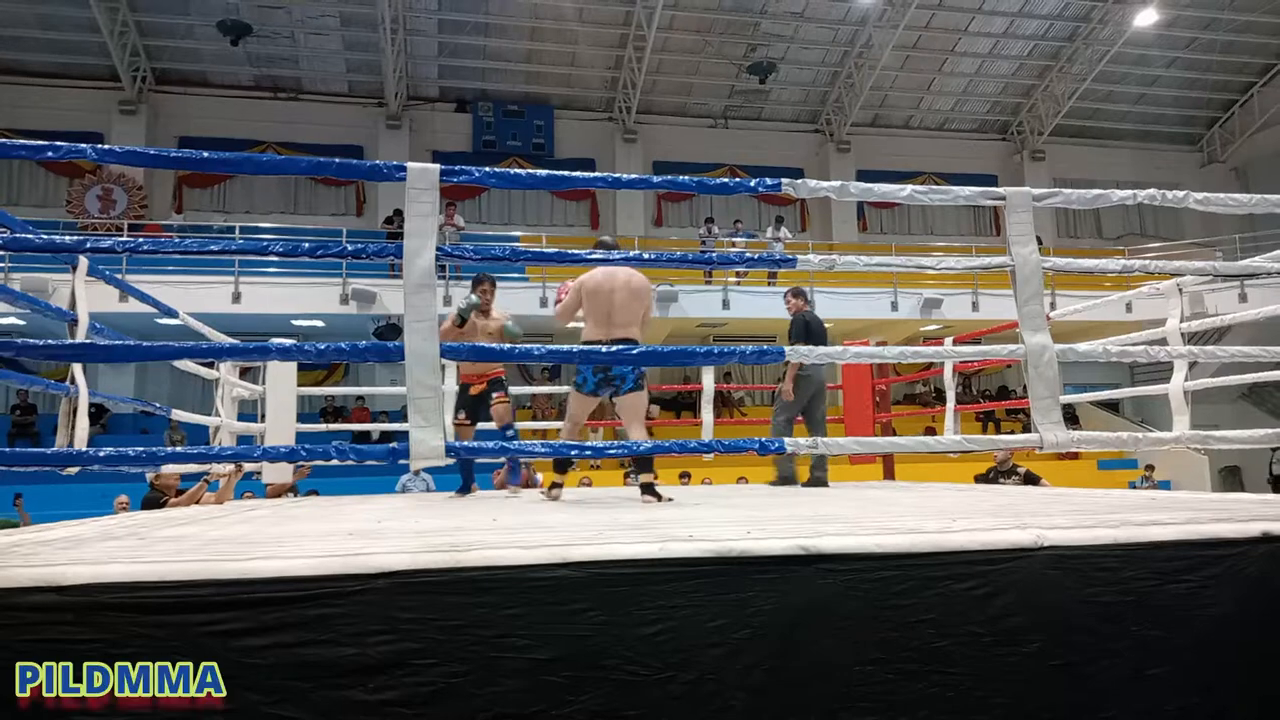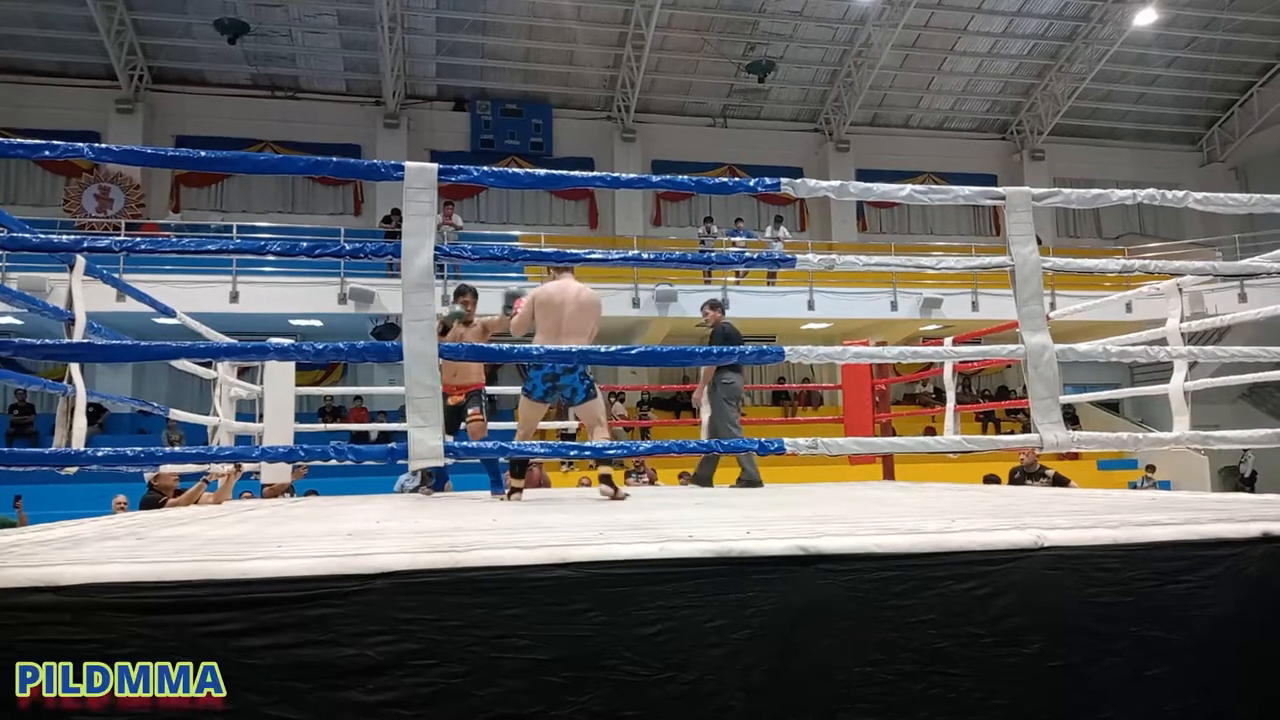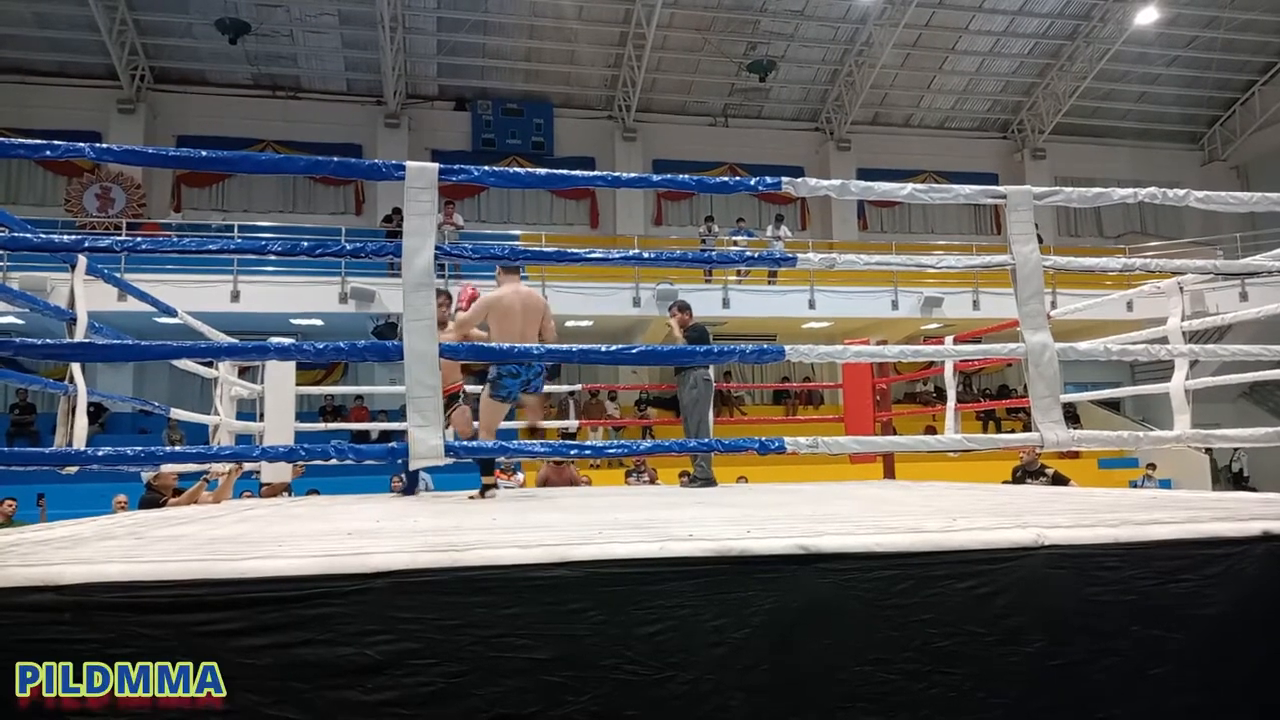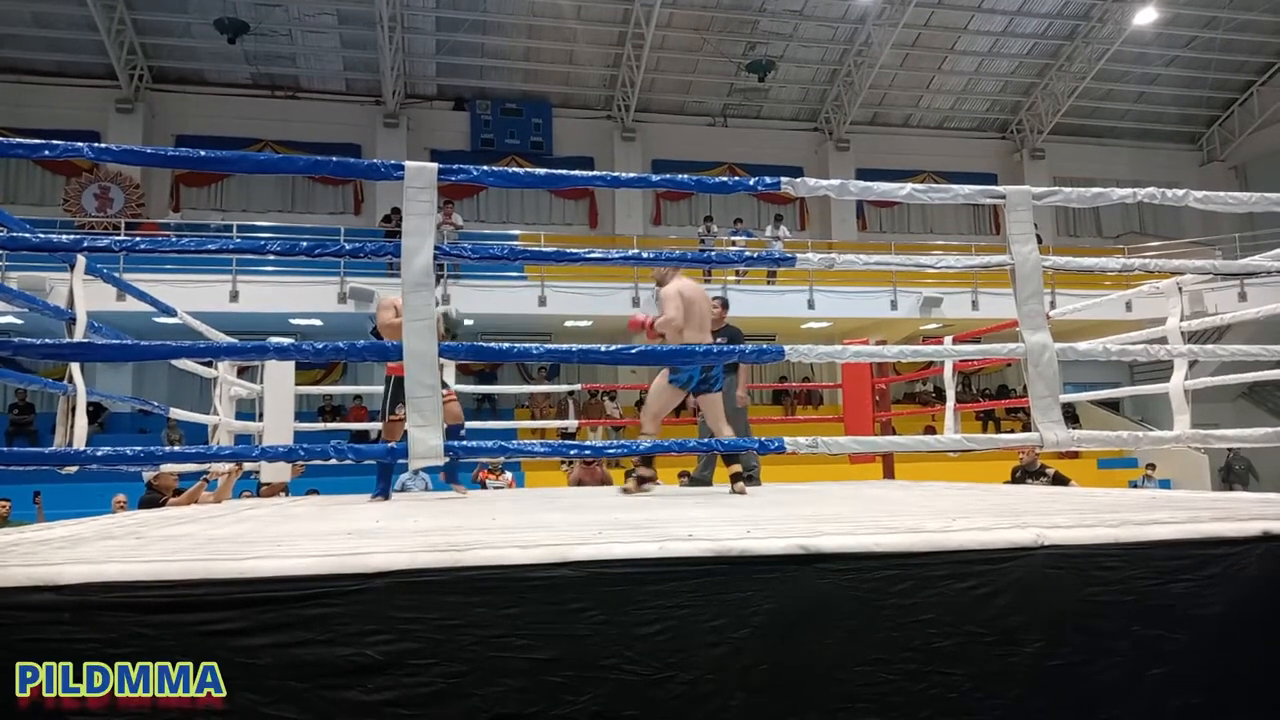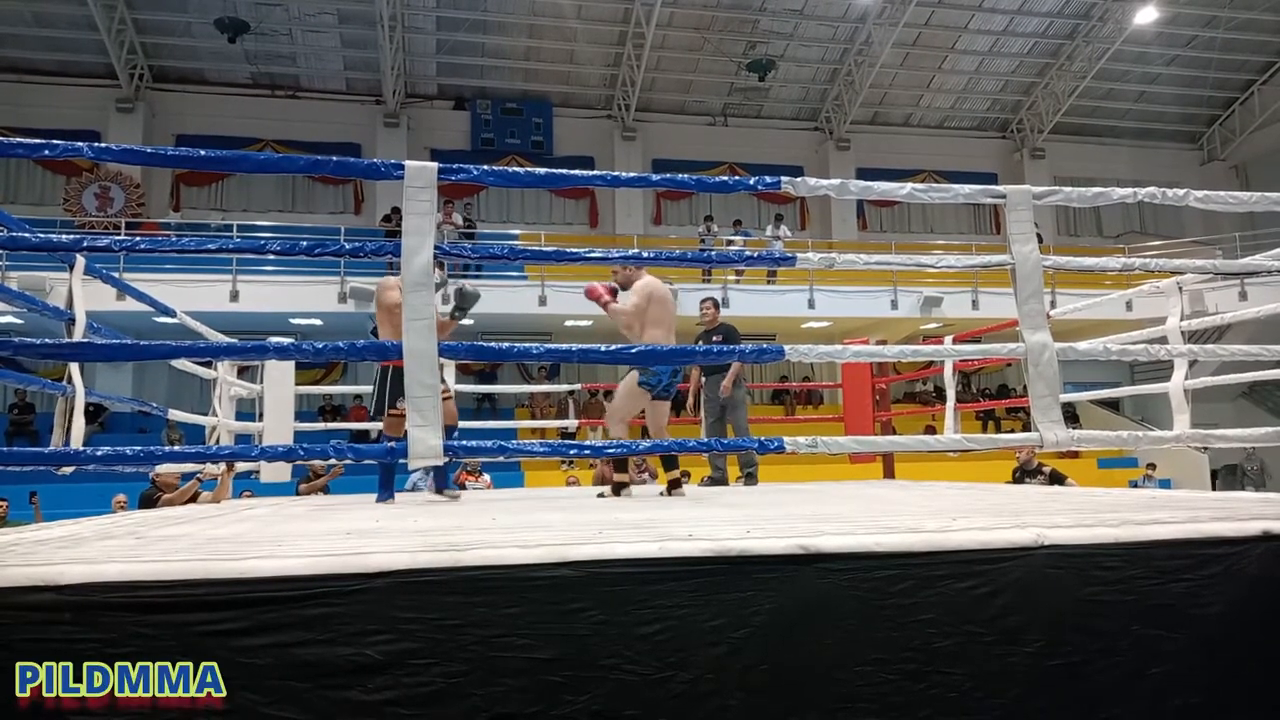
dt=1s
person 1, frame 1
left shoulder: (585, 280)
right shoulder: (641, 282)
left elbow: (561, 318)
left wrist: (564, 299)
left knee: (573, 425)
right knee: (636, 427)
left ankle: (556, 484)
right ankle: (647, 487)
person 1, frame 2
left shoulder: (540, 293)
right shoulder: (592, 297)
left elbow: (516, 330)
left wrist: (518, 311)
left hip: (541, 367)
right hip: (575, 368)
left knee: (526, 430)
right knee: (598, 426)
left ankle: (516, 488)
right ankle: (606, 482)
person 1, frame 3
left shoulder: (492, 298)
right shoulder: (538, 299)
left elbow: (463, 325)
right elbow: (551, 337)
left wrist: (463, 305)
left hip: (503, 370)
right hip: (533, 367)
left knee: (487, 430)
right knee: (532, 406)
left ankle: (488, 485)
person 1, frame 4
left shoulder: (671, 289)
right shoulder: (697, 289)
left elbow: (673, 321)
left wrist: (650, 324)
right wrist: (662, 332)
left knee: (650, 416)
right knee: (718, 422)
left ankle: (643, 477)
right ankle: (737, 479)
person 1, frame 5
left shoulder: (643, 286)
right shoulder: (661, 289)
left elbow: (626, 316)
left wrist: (603, 300)
right wrist: (610, 302)
right hip: (670, 363)
left knee: (615, 419)
right knee: (658, 429)
left ankle: (620, 483)
right ankle: (675, 484)
person 2, frame 1
left shoulder: (502, 319)
right shoulder: (457, 315)
right elbow: (442, 339)
left wrist: (515, 341)
right wrist: (461, 317)
left hip: (494, 379)
right hip: (467, 383)
left knee: (504, 419)
right knee: (462, 435)
left ankle: (514, 476)
right ankle: (467, 484)
person 2, frame 2
left shoulder: (483, 325)
right shoulder: (443, 325)
left elbow: (505, 322)
left wrist: (510, 309)
right wrist: (443, 326)
left hip: (473, 391)
right hip: (448, 393)
left knee: (478, 434)
left ankle: (497, 485)
right ankle: (441, 481)
person 2, frame 3
left shoulder: (458, 329)
right shoulder: (422, 330)
left elbow: (488, 338)
left hip: (452, 394)
right hip: (427, 398)
left knee: (466, 433)
right knee: (413, 442)
left ankle: (488, 478)
right ankle: (410, 484)
person 2, frame 4
right shoulder: (389, 303)
right elbow: (385, 328)
left wrist: (448, 334)
right hip: (399, 377)
left knee: (455, 415)
right knee: (391, 433)
left ankle: (450, 474)
right ankle: (382, 490)
person 2, frame 5
right shoulder: (389, 285)
left elbow: (440, 332)
right elbow: (395, 307)
left wrist: (459, 311)
right hip: (395, 367)
left knee: (448, 419)
right knee: (393, 429)
left ankle: (441, 482)
right ankle: (385, 492)
person 3, frame 1
left shoulder: (800, 319)
right shoulder: (818, 322)
left wrist: (787, 381)
left hip: (804, 373)
right hip: (819, 373)
left knee: (782, 421)
right knee: (817, 426)
left ankle: (786, 472)
right ankle: (819, 476)
person 3, frame 2
left shoulder: (719, 331)
right shoulder: (734, 332)
left wrist: (699, 388)
right wrist: (737, 396)
left hip: (722, 382)
right hip: (734, 381)
left knee: (730, 431)
right knee: (714, 431)
left ankle: (750, 476)
right ankle: (703, 475)
person 3, frame 3
left shoulder: (698, 330)
right shoulder: (687, 333)
left elbow: (681, 343)
left wrist: (674, 327)
left hip: (696, 379)
right hip: (685, 381)
left knee: (699, 429)
right knee: (691, 430)
left ankle: (704, 475)
right ankle: (699, 474)
person 3, frame 4
left shoulder: (733, 333)
left wrist: (742, 388)
left hip: (730, 383)
left knee: (741, 431)
right knee: (706, 432)
left ankle: (752, 474)
right ankle: (702, 476)
person 3, frame 5
left shoulder: (728, 330)
right shoulder: (700, 338)
right elbow: (696, 369)
left wrist: (729, 379)
right wrist: (691, 395)
left hip: (731, 384)
right hip: (709, 386)
left knee: (740, 428)
right knee: (713, 433)
left ankle: (750, 472)
right ankle: (718, 475)
